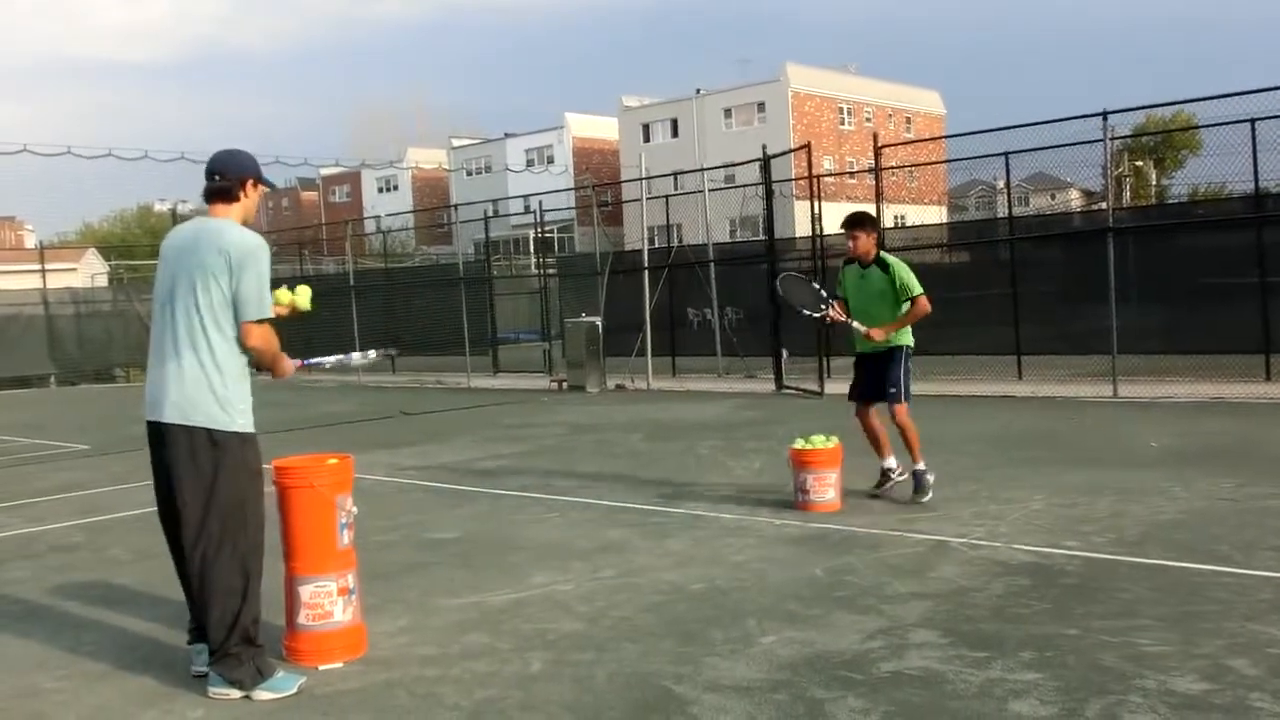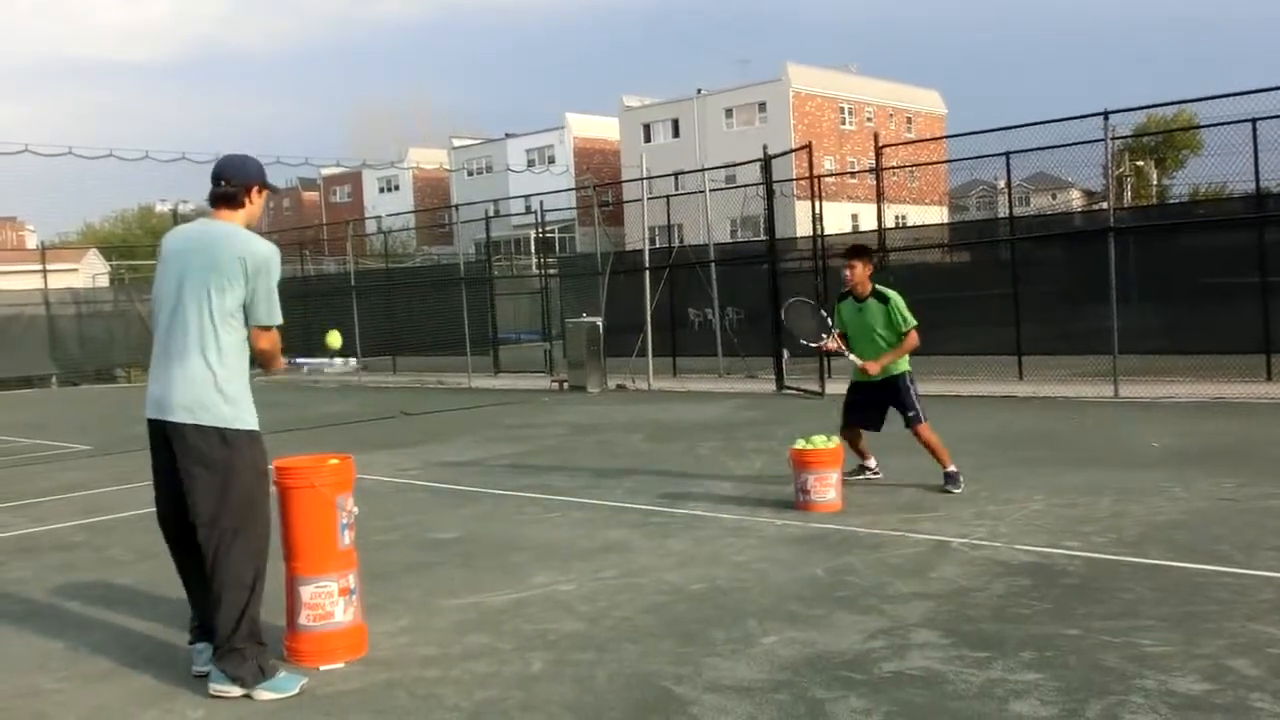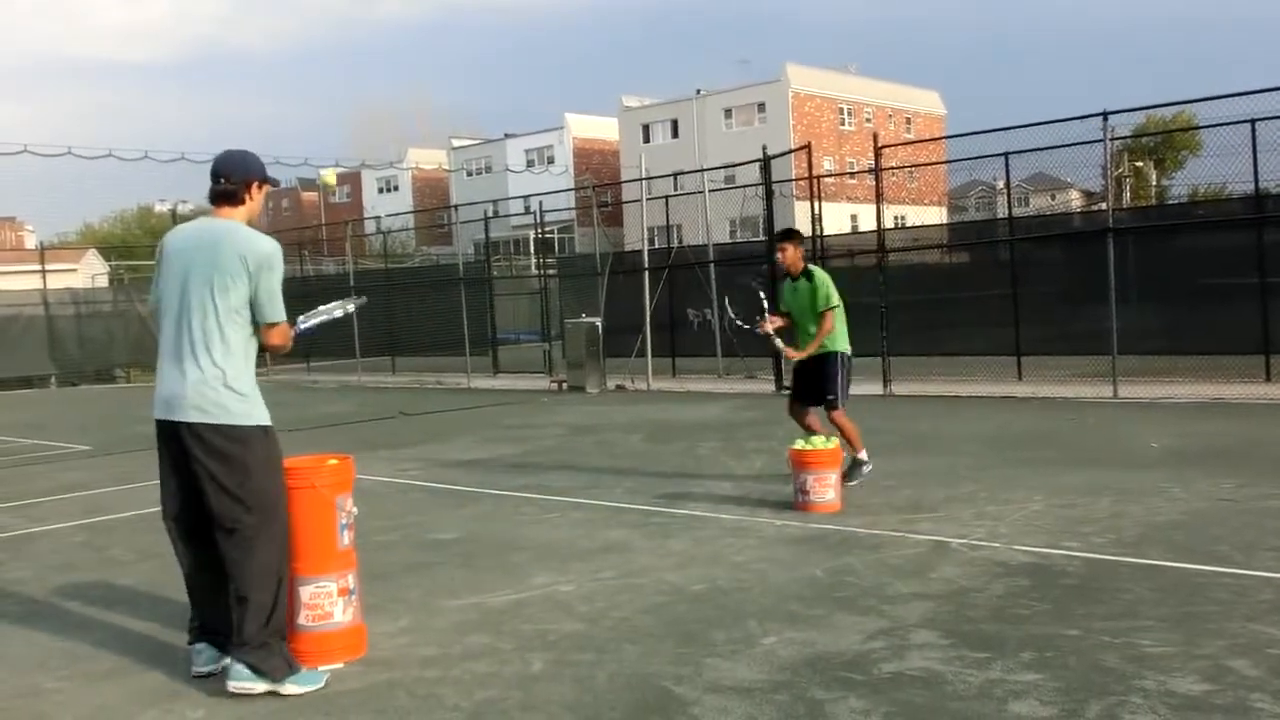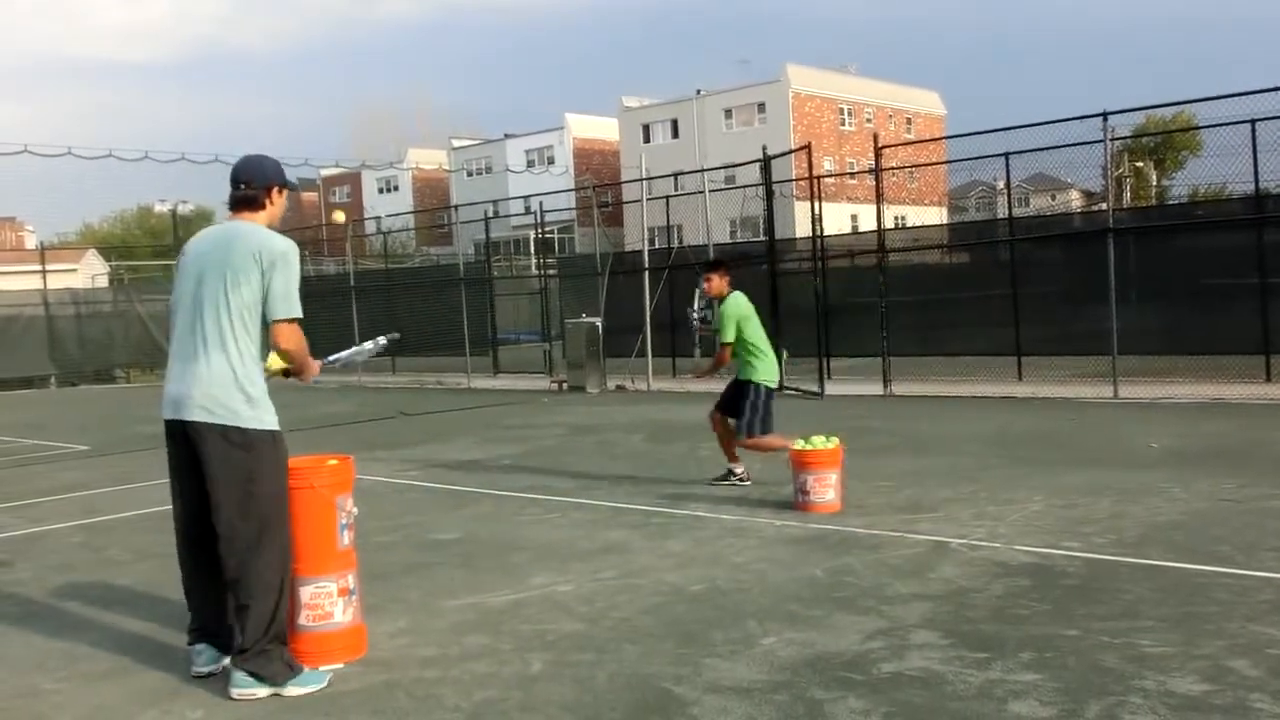
dt=0.3s
person 1, frame 1
left shoulder: (176, 239)
right shoulder: (245, 244)
right elbow: (254, 337)
left wrist: (263, 308)
right wrist: (279, 363)
left hip: (166, 408)
right hip: (213, 414)
left knee: (191, 534)
right knee: (231, 538)
left ankle: (206, 641)
right ankle: (234, 665)
person 1, frame 2
left shoulder: (174, 240)
right shoulder: (257, 251)
right elbow: (263, 340)
right wrist: (275, 361)
left hip: (164, 407)
right hip: (218, 412)
left knee: (188, 531)
right knee: (240, 534)
left ankle: (207, 640)
right ankle: (236, 663)
person 1, frame 3
left shoulder: (172, 240)
right shoulder: (259, 248)
right elbow: (273, 336)
right wrist: (287, 337)
left hip: (171, 407)
right hip: (229, 410)
left knee: (195, 531)
right knee: (260, 529)
left ankle: (209, 642)
right ankle: (258, 659)
person 1, frame 4
left shoulder: (196, 244)
right shoulder: (275, 247)
right elbow: (283, 336)
right wrist: (306, 365)
left hip: (181, 406)
right hip: (237, 413)
left knee: (199, 532)
right knee: (259, 537)
left ankle: (209, 642)
right ankle: (258, 664)
person 2, frame 1
left shoulder: (893, 267)
right shoulder: (847, 268)
left elbow: (923, 306)
right elbow: (844, 303)
left wrist: (884, 330)
right wrist: (838, 312)
left hip: (896, 346)
right hip: (866, 348)
left knee: (898, 411)
right knee: (863, 411)
left ankle: (920, 470)
right ankle: (890, 467)
person 2, frame 2
left shoulder: (889, 299)
right shoulder: (842, 302)
left elbow: (912, 340)
right elbow: (844, 337)
left wrist: (880, 364)
right wrist: (834, 344)
left hip: (894, 374)
right hip: (862, 378)
left knee: (919, 427)
right knee: (848, 431)
left ankle: (951, 471)
right ankle: (870, 465)
person 2, frame 3
left shoulder: (818, 278)
right shoulder: (787, 283)
left elbow: (828, 322)
right elbow: (790, 318)
left wrist: (804, 352)
right wrist: (775, 322)
left hip: (832, 351)
right hip: (804, 355)
left knee: (835, 413)
right knee: (797, 409)
left ankle: (861, 459)
person 2, frame 4
left shoulder: (727, 309)
right shoulder: (737, 298)
left elbow: (724, 357)
left wrist: (706, 371)
right wrist: (716, 333)
left hip: (759, 376)
right hip: (750, 374)
left knee: (750, 441)
right knee: (717, 417)
right ankle: (737, 470)
